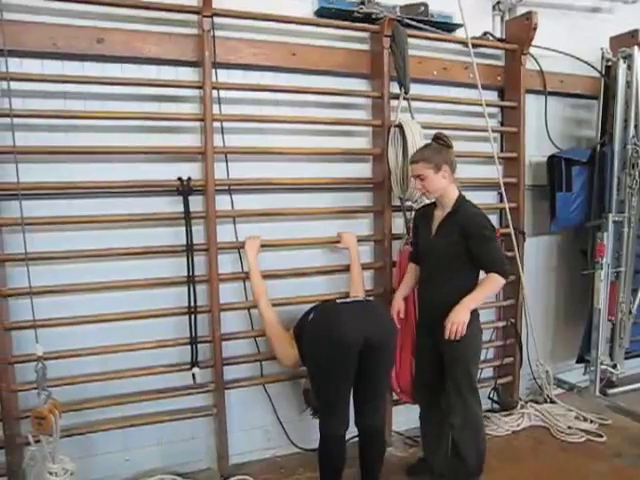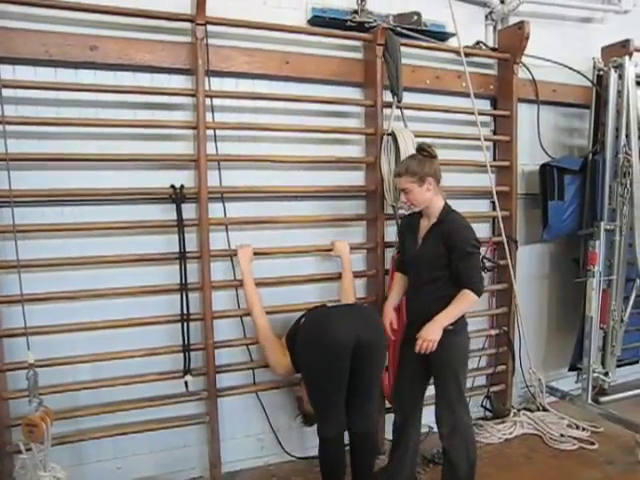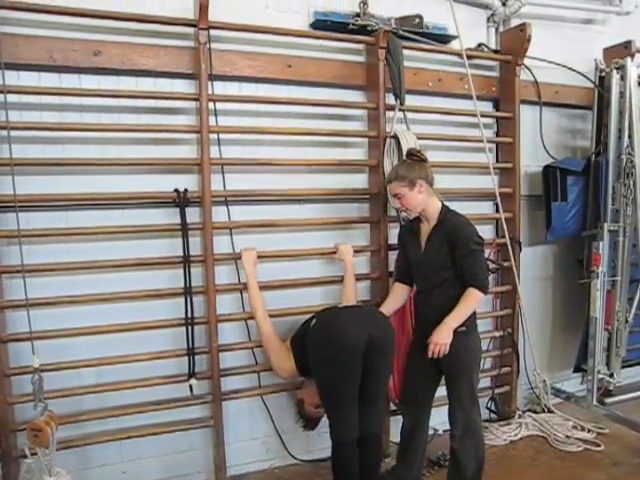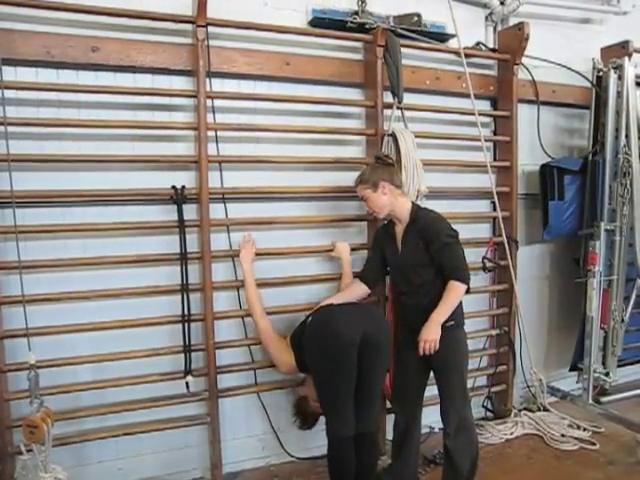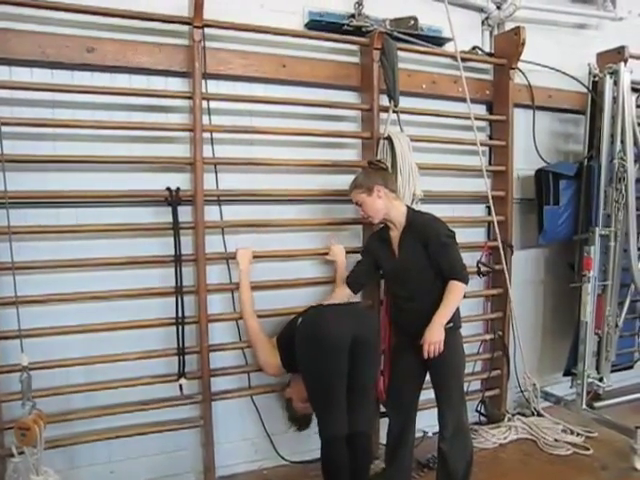
dt=1s
person 1, frame 1
left shoulder: (471, 218)
right shoulder: (423, 216)
left elbow: (498, 273)
left wrist: (465, 307)
right wrist: (400, 293)
left hip: (459, 323)
right hip: (428, 321)
left knee: (461, 399)
right knee: (428, 394)
person 1, frame 2
left shoulder: (457, 229)
right shoulder: (408, 225)
left elbow: (473, 289)
left wrist: (438, 324)
right wrist: (390, 305)
left hip: (448, 333)
right hip: (414, 329)
left knee: (451, 411)
right knee: (404, 402)
person 1, frame 3
left shoulder: (459, 228)
right shoulder: (407, 232)
left elbow: (478, 286)
left wrist: (448, 327)
right wrist: (380, 314)
left hip: (458, 334)
right hip: (423, 332)
left knee: (463, 413)
right knee: (412, 405)
person 1, frame 4
left shoulder: (432, 224)
right shoulder: (384, 235)
left elbow: (460, 279)
right elbow: (367, 281)
left wrist: (435, 323)
right wrist: (331, 302)
left hip: (445, 330)
right hip: (407, 332)
left knee: (455, 411)
right knee: (404, 405)
person 1, frame 5
left shoulder: (428, 227)
right shoulder: (376, 242)
left elbow: (458, 278)
right elbow: (353, 286)
left wrist: (437, 325)
left hip: (442, 333)
right hip: (404, 336)
left knee: (451, 414)
right knee: (398, 408)
person 2, frame 1
left shoulder: (291, 352)
left elbow: (263, 304)
right elbow: (358, 295)
left wrist: (252, 258)
right wrist: (353, 248)
left hip: (331, 330)
right hip: (379, 318)
left knee: (333, 427)
right knee: (372, 422)
person 2, frame 2
left shoulder: (284, 361)
left elbow: (257, 312)
right elbow: (349, 301)
left wrist: (245, 266)
right wrist: (345, 257)
left hip: (323, 333)
right hip: (369, 321)
left knee: (330, 430)
right knee: (363, 426)
person 2, frame 3
left shoulder: (288, 366)
left elbow: (261, 316)
right elbow: (349, 304)
left wrist: (250, 270)
right wrist: (348, 261)
left hip: (335, 335)
right hip: (377, 323)
left knee: (344, 434)
right knee: (371, 429)
person 2, frame 4
left shoulder: (288, 360)
left elbow: (259, 316)
left wrist: (247, 267)
right wrist: (345, 260)
left hip: (331, 331)
right hip: (374, 321)
left knee: (341, 431)
right knee: (367, 427)
person 2, frame 5
left shoulder: (275, 363)
left elbow: (250, 316)
right elbow: (339, 300)
left wrist: (244, 269)
right wrist: (340, 262)
left hip: (321, 332)
right hip: (363, 320)
left knee: (333, 431)
right knee: (360, 427)
